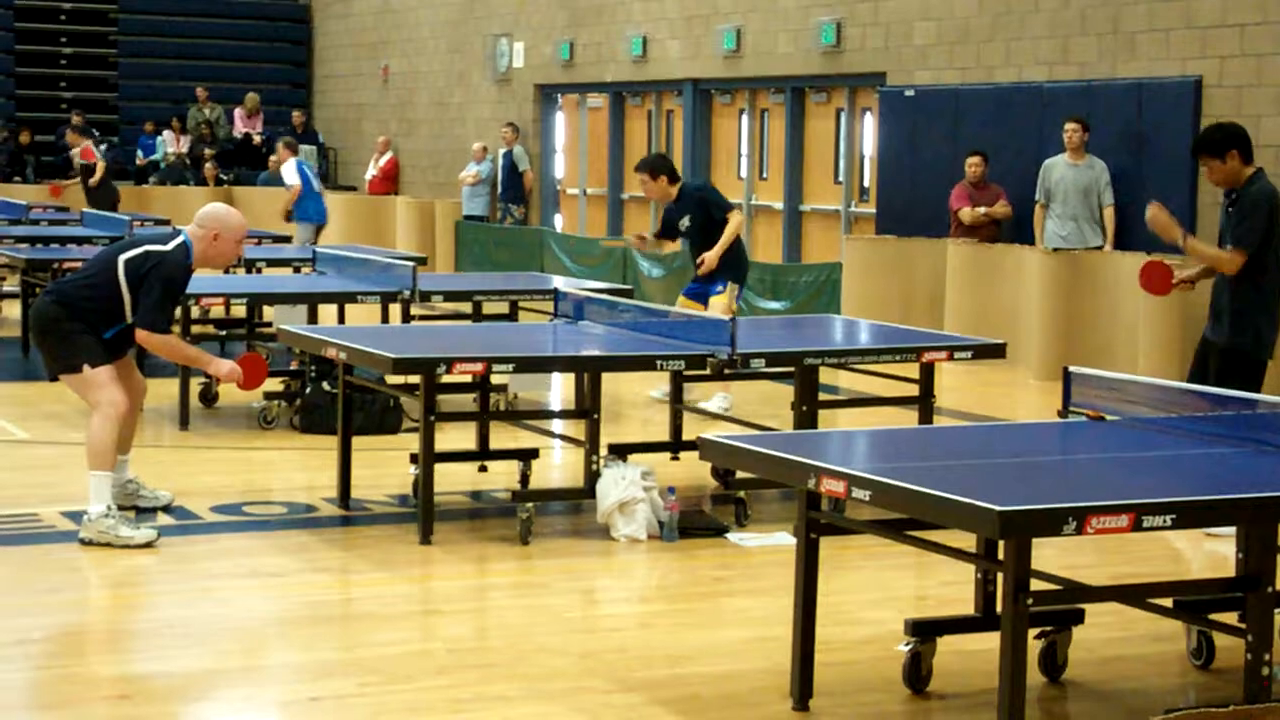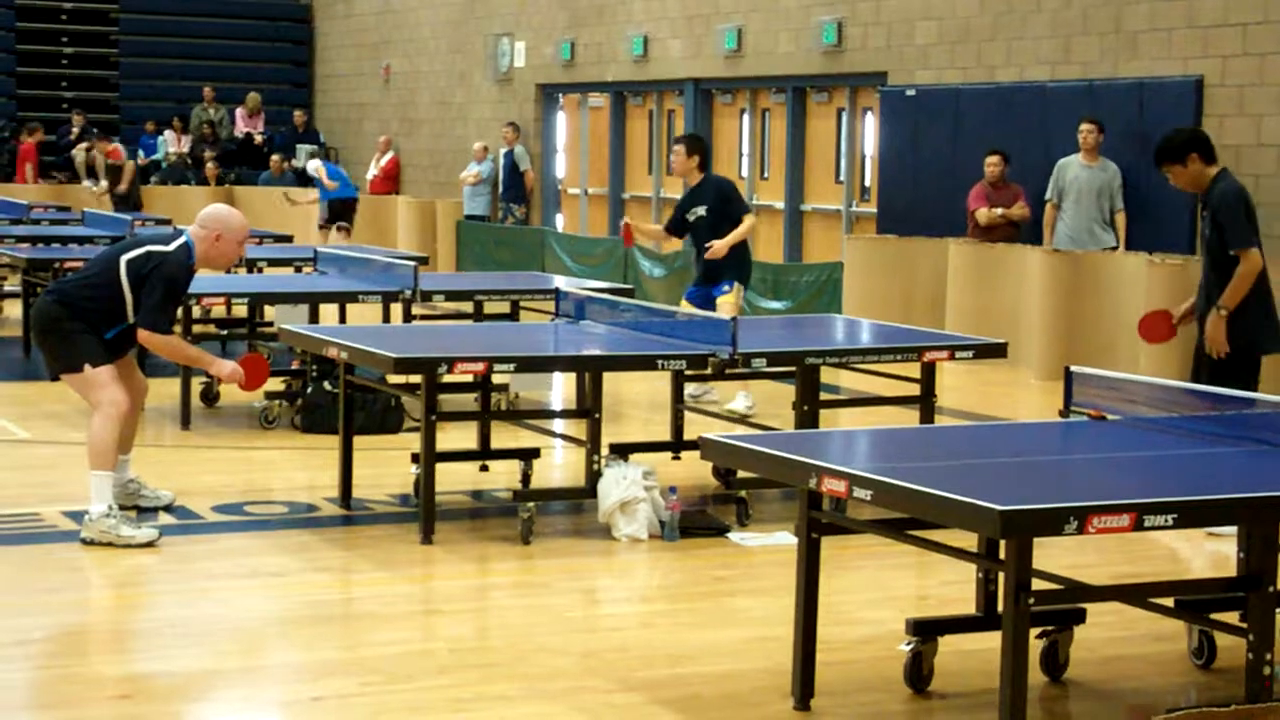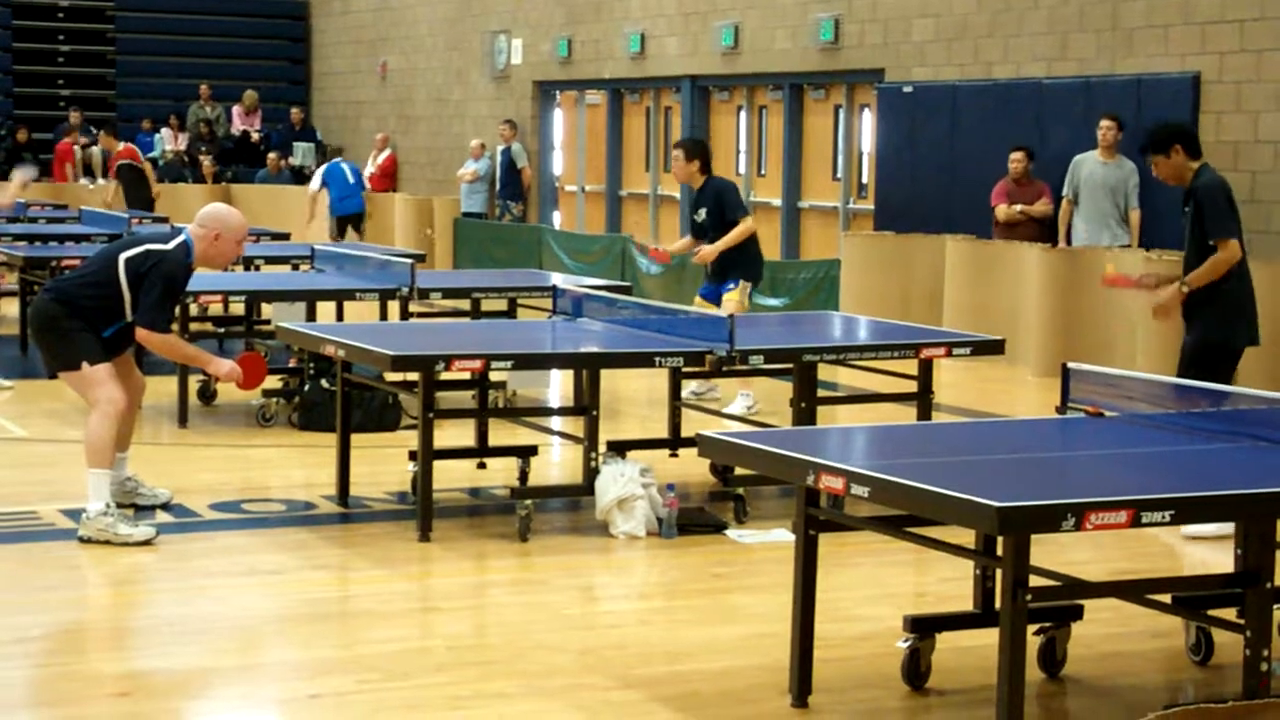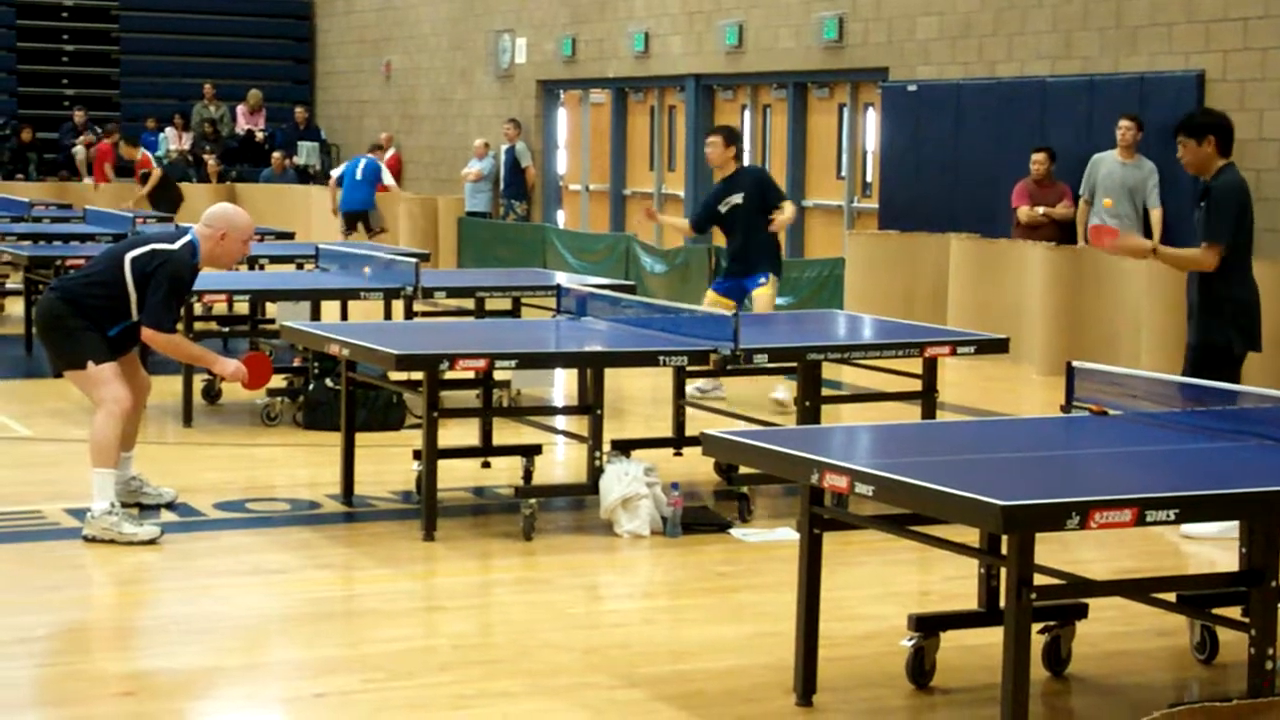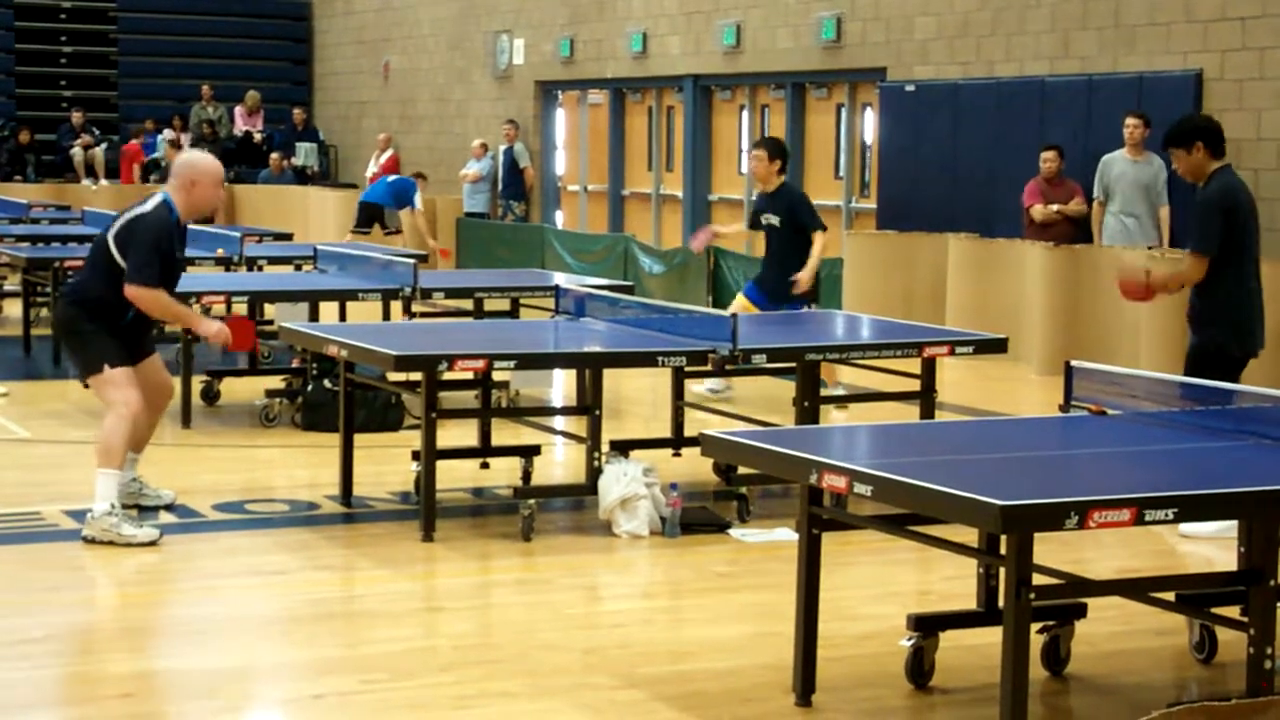
dt=0.4s
person 1, frame 1
right shoulder: (1236, 193)
left elbow: (1234, 262)
left wrist: (1177, 236)
right wrist: (1197, 272)
left hip: (1246, 329)
right hip: (1222, 323)
person 1, frame 2
left shoulder: (1227, 195)
right shoulder: (1214, 196)
left wrist: (1219, 313)
right wrist: (1195, 305)
left hip: (1238, 329)
right hip: (1222, 324)
person 1, frame 3
left shoulder: (1209, 187)
right shoulder: (1198, 191)
left elbow: (1230, 253)
left wrist: (1180, 289)
right wrist: (1168, 281)
left hip: (1220, 322)
right hip: (1208, 321)
person 1, frame 4
left shoulder: (1227, 188)
right shoulder: (1216, 187)
left elbow: (1209, 259)
left wrist: (1151, 250)
right wrist: (1156, 250)
left hip: (1224, 322)
right hip: (1213, 321)
person 1, frame 5
left shoulder: (1215, 195)
right shoulder: (1232, 189)
left elbow: (1196, 269)
left wrist: (1153, 280)
right wrist: (1174, 279)
left hip: (1222, 326)
right hip: (1233, 322)
person 2, frame 1
left shoulder: (174, 253)
right shoulder: (169, 264)
left elbow: (147, 327)
right elbow: (149, 335)
right wrist: (209, 363)
left hip: (85, 321)
right hip: (60, 320)
left knee: (133, 392)
right knee: (112, 404)
left ankle: (120, 484)
right ankle: (99, 516)
person 2, frame 2
left shoulder: (176, 253)
right shoulder: (171, 264)
left elbow: (148, 328)
right elbow: (151, 335)
right wrist: (212, 364)
left hip: (86, 320)
right hip: (61, 319)
left knee: (134, 390)
right knee: (113, 403)
left ankle: (121, 484)
right ankle: (100, 516)
person 2, frame 3
left shoulder: (175, 251)
right shoulder: (170, 262)
left elbow: (147, 325)
right elbow: (149, 333)
right wrist: (209, 362)
left hip: (84, 317)
right hip: (60, 317)
left knee: (132, 389)
right knee: (110, 401)
left ankle: (119, 482)
right ankle: (98, 514)
person 2, frame 4
left shoulder: (181, 251)
right shoulder: (175, 263)
right elbow: (155, 334)
right wrist: (216, 362)
left hip: (89, 316)
right hip: (66, 316)
left knee: (137, 388)
right knee: (115, 400)
left ankle: (124, 482)
right ankle: (102, 513)
person 2, frame 5
left shoulder: (170, 219)
right shoulder: (155, 223)
right elbow: (138, 291)
right wrist: (198, 323)
left hip: (117, 320)
right hip: (85, 319)
left knee: (160, 390)
right knee: (126, 404)
left ankle: (126, 483)
right ankle: (104, 513)
person 3, frame 1
left shoulder: (700, 192)
right shoulder: (671, 211)
left elbow: (736, 217)
right elbow: (660, 241)
left wrist: (715, 251)
right wrist: (643, 242)
left hip: (728, 269)
right hip: (705, 273)
left ankle: (723, 396)
person 3, frame 2
left shoulder: (721, 187)
right shoulder: (687, 202)
left elbow: (750, 220)
right elbow: (665, 234)
left wrist: (726, 242)
right wrist: (635, 227)
left hip: (732, 272)
right hip: (706, 275)
left ankle: (744, 396)
right ankle: (702, 387)
person 3, frame 3
left shoulder: (722, 189)
right shoulder: (698, 198)
left elbow: (748, 224)
right elbow: (697, 237)
left wrist: (716, 248)
right wrist: (669, 250)
left hip: (742, 268)
right hip: (718, 272)
left ankle: (746, 396)
right ankle: (706, 384)
person 3, frame 4
left shoulder: (756, 176)
right shoulder: (716, 194)
left elbow: (786, 205)
right elbow: (692, 228)
left wrist: (786, 217)
right wrist: (659, 218)
left hip: (763, 265)
right hip: (734, 268)
left ankle: (780, 386)
right ankle: (712, 382)
person 3, frame 5
left shoulder: (794, 198)
right shoulder: (763, 199)
left elbow: (819, 236)
left wrist: (809, 269)
right wrist: (719, 231)
left hip: (796, 282)
right hip: (768, 279)
left ankle: (834, 388)
right ankle: (720, 382)
